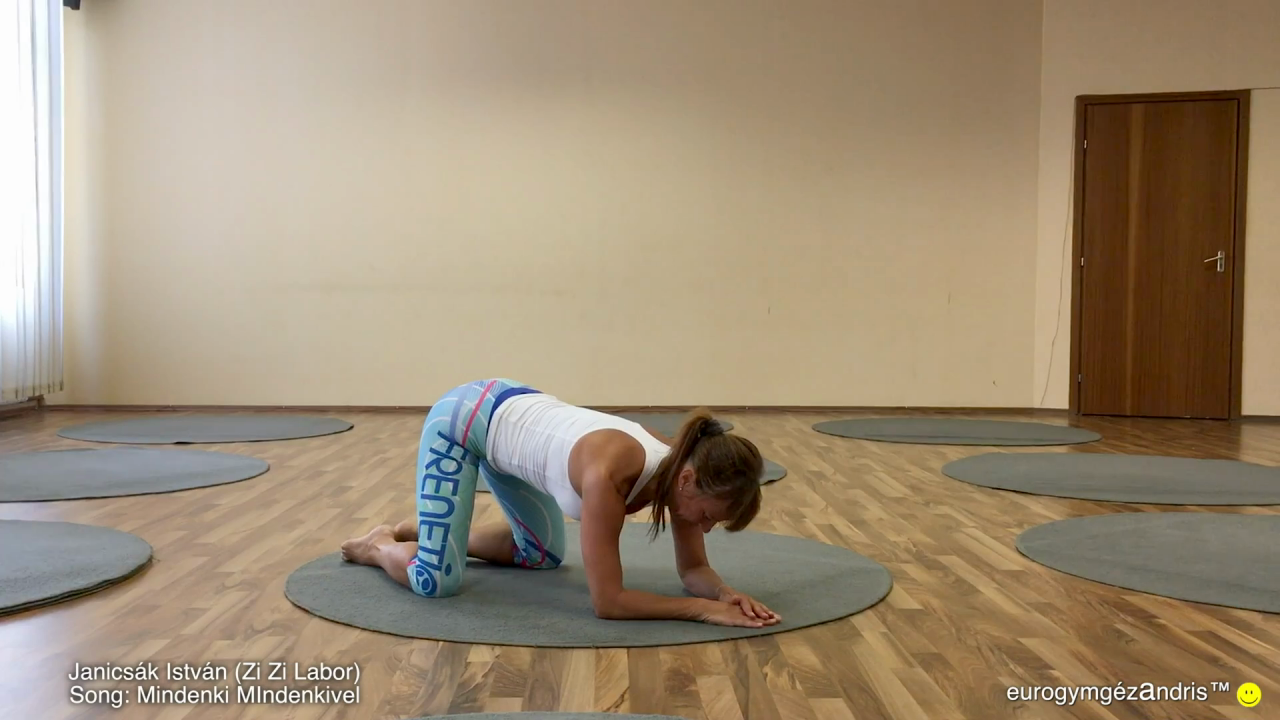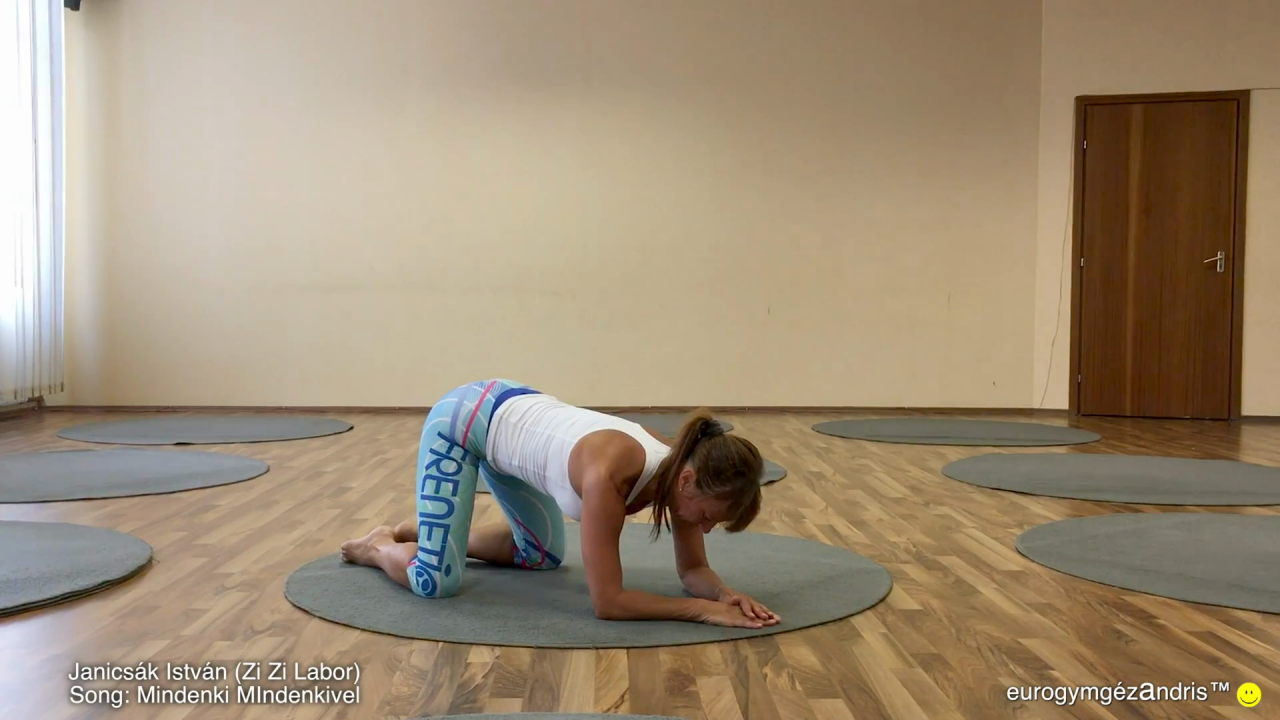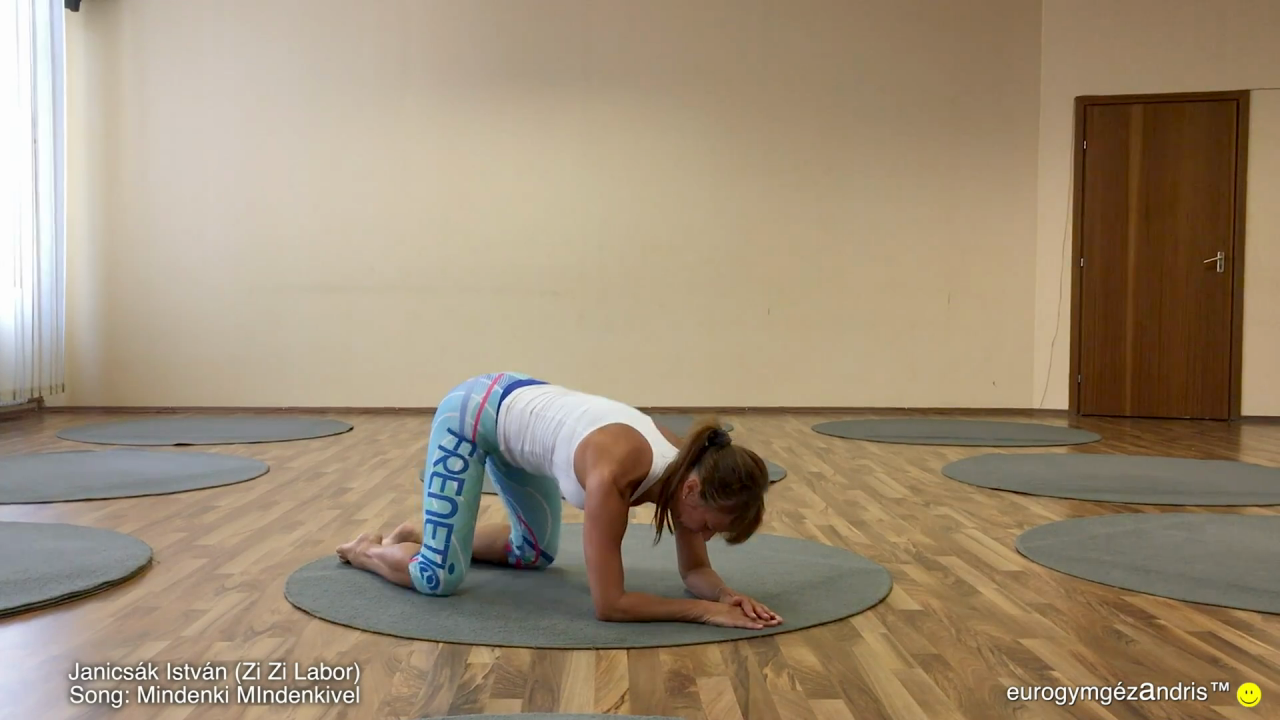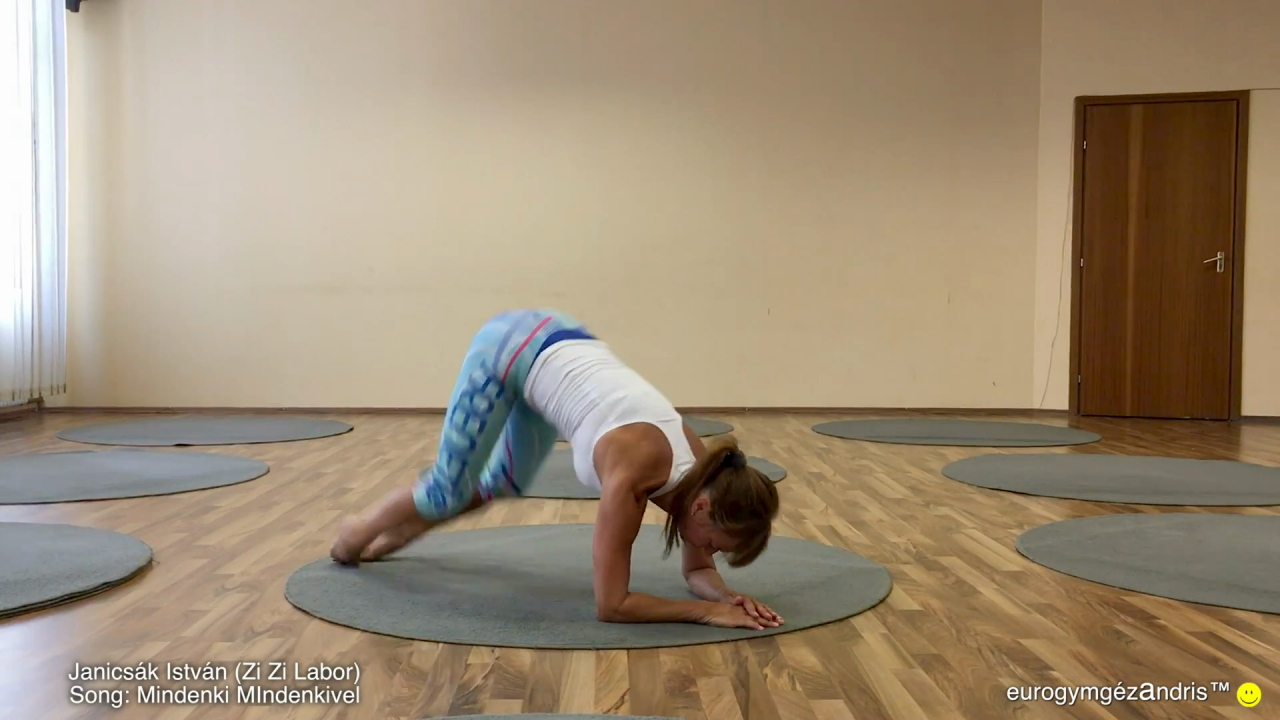
dt=0.2s
person 1, frame 1
left shoulder: (680, 466)
right shoulder: (608, 472)
left elbow: (693, 569)
right elbow: (608, 601)
left wrist: (725, 593)
right wrist: (706, 609)
left hip: (509, 415)
right hip: (463, 417)
left knee: (544, 555)
right knee: (436, 582)
left ankle: (425, 531)
right ankle: (376, 547)
person 1, frame 2
left shoulder: (681, 466)
right shoulder: (609, 474)
left elbow: (692, 569)
right elbow: (608, 601)
left wrist: (725, 593)
right wrist: (705, 610)
left hip: (510, 415)
right hip: (463, 419)
left knee: (543, 556)
right knee: (436, 583)
left ankle: (422, 532)
right ankle: (376, 548)
person 1, frame 3
left shoulder: (689, 468)
right shoulder: (613, 473)
left elbow: (695, 571)
right elbow: (609, 604)
left wrist: (726, 596)
right wrist: (707, 611)
left hip: (514, 409)
right hip: (471, 412)
left knee: (535, 554)
right knee: (440, 579)
left ankle: (424, 532)
right ankle: (367, 552)
person 1, frame 4
left shoulder: (702, 477)
right shoulder: (632, 476)
left elbow: (698, 571)
right elbow: (611, 606)
left wrist: (728, 597)
right wrist: (711, 612)
left hip: (552, 345)
right hip: (512, 349)
left knee: (501, 484)
right knee: (447, 493)
left ankle: (401, 524)
right ankle: (358, 535)
